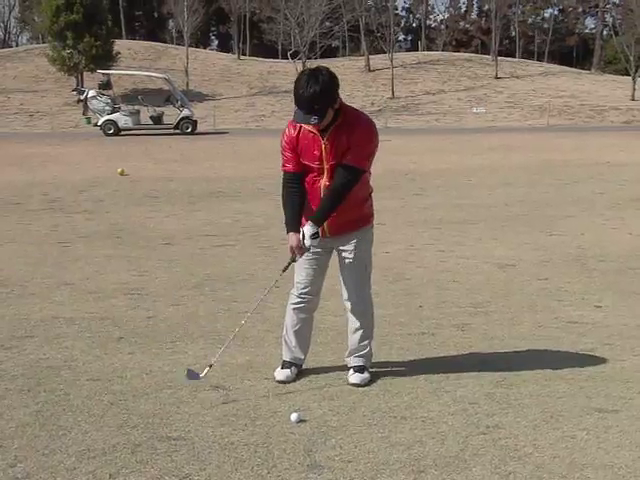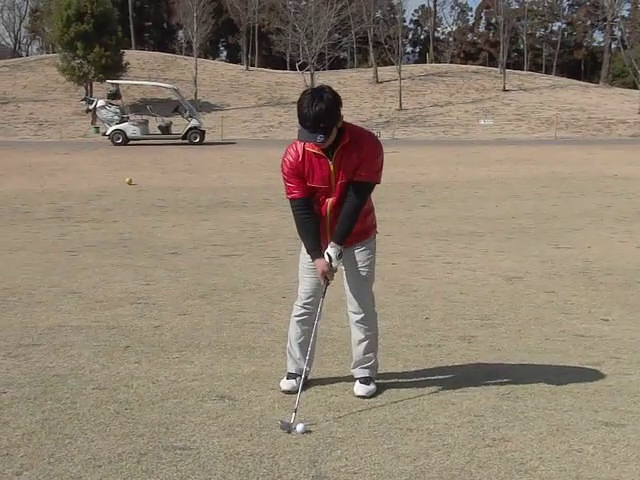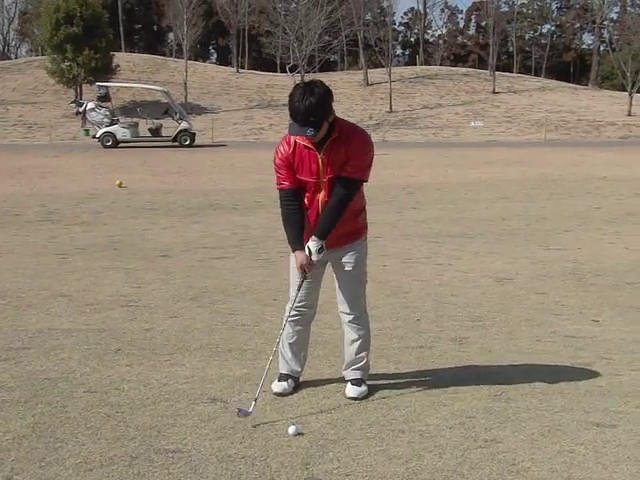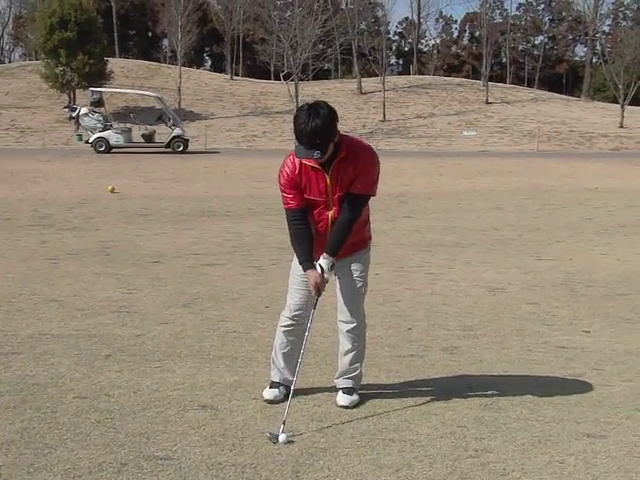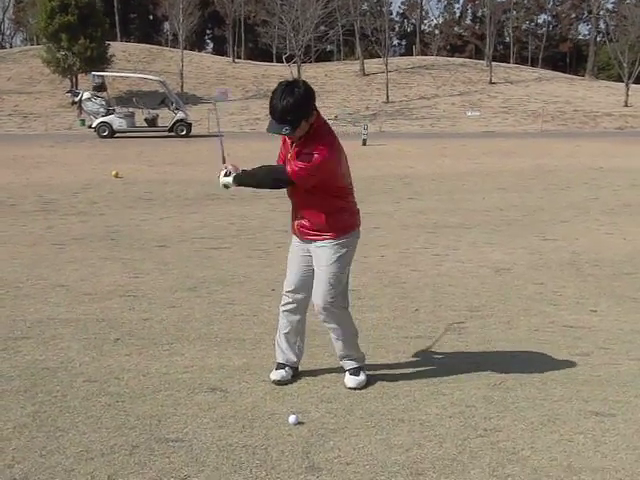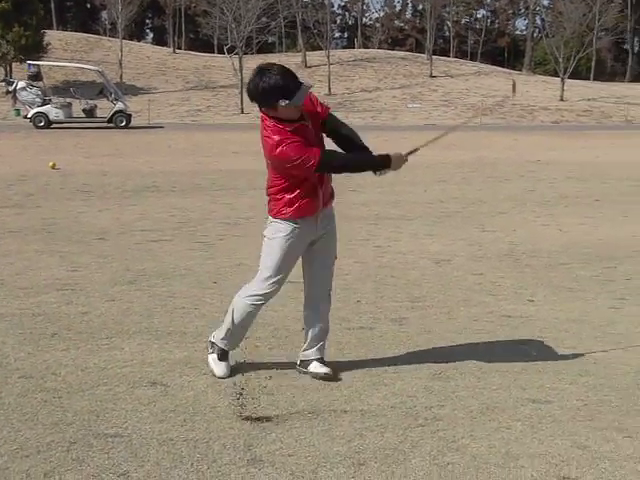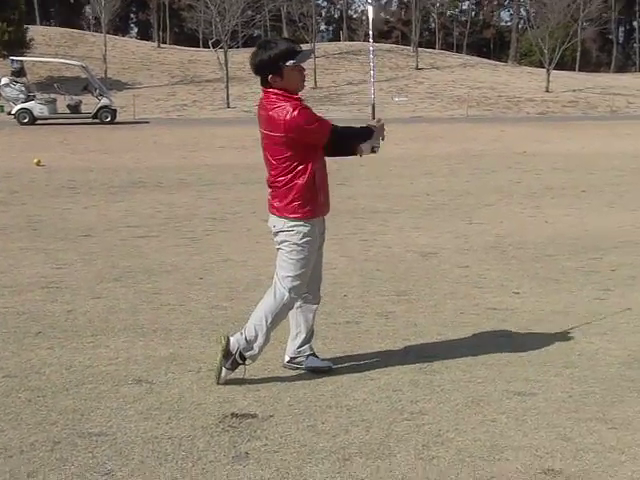
dt=0.7s
person 1, frame 1
left shoulder: (362, 128)
right shoulder: (293, 132)
left elbow: (345, 182)
right elbow: (292, 183)
left wrist: (315, 224)
right wrist: (294, 229)
left hip: (353, 227)
right hip: (308, 228)
left knee: (357, 296)
right knee: (302, 295)
left ankle: (359, 361)
right ankle: (292, 358)
person 1, frame 2
left shoulder: (367, 144)
right shoulder: (294, 156)
left elbow: (356, 199)
right elbow: (301, 209)
left wrist: (337, 246)
right wrist: (317, 254)
left hip: (357, 239)
right hip: (316, 240)
left knee: (361, 306)
right knee: (305, 305)
left ankle: (364, 372)
right ankle: (296, 369)
person 1, frame 3
left shoulder: (357, 141)
right shoulder: (286, 148)
left elbow: (344, 196)
right elbow: (289, 202)
left wrist: (318, 240)
right wrist: (297, 247)
left hip: (348, 239)
right hip: (304, 240)
left knee: (353, 308)
right knee: (299, 307)
left ankle: (356, 374)
right ankle: (289, 371)
person 1, frame 4
left shoulder: (364, 156)
right shoulder: (291, 167)
left elbow: (352, 212)
right elbow: (297, 220)
left wrist: (329, 257)
right wrist: (309, 266)
left hip: (352, 250)
right hip: (309, 251)
left knee: (351, 318)
right knee: (293, 315)
left ankle: (348, 382)
right ankle: (280, 378)
person 1, frame 5
left shoulder: (320, 153)
right shoulder: (299, 132)
left elbow: (280, 178)
right elbow: (282, 167)
left wrist: (235, 179)
right wrist: (242, 173)
left hip: (334, 234)
right hip: (304, 232)
left knee: (327, 302)
right knee: (291, 296)
left ankle: (353, 363)
right ankle: (287, 360)
person 1, frame 6
left shoulder: (305, 104)
right shoulder: (279, 142)
left elbow: (335, 128)
right elbow: (330, 162)
left wrist: (371, 158)
right wrist: (384, 162)
left hip: (321, 212)
right hip: (288, 221)
left knee: (319, 287)
right knee: (265, 286)
left ankle: (311, 356)
right ankle: (221, 344)
person 1, frame 7
left shoulder: (273, 105)
right shoulder: (290, 113)
left elbow: (320, 143)
right elbow: (333, 137)
left wrist: (356, 144)
right wrist: (370, 131)
left hip: (306, 213)
right hip: (297, 218)
left knee: (308, 287)
right knee: (287, 289)
left ankle: (299, 352)
right ankle: (239, 347)
